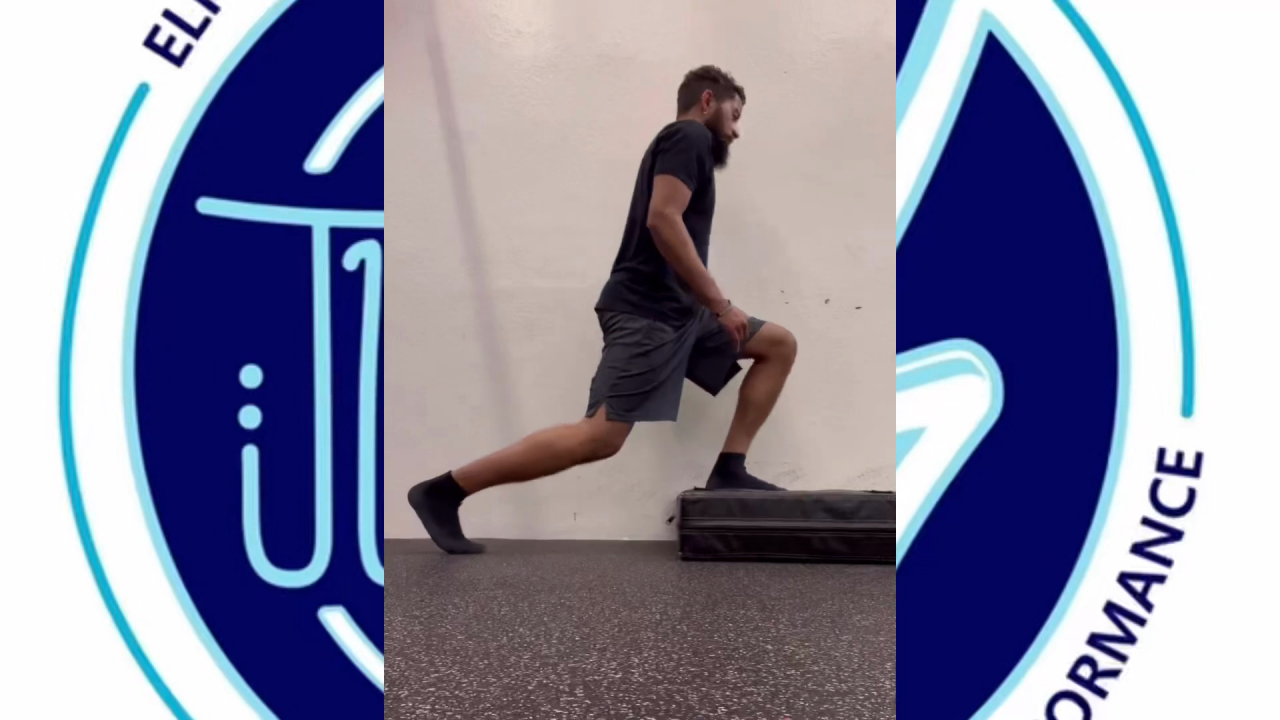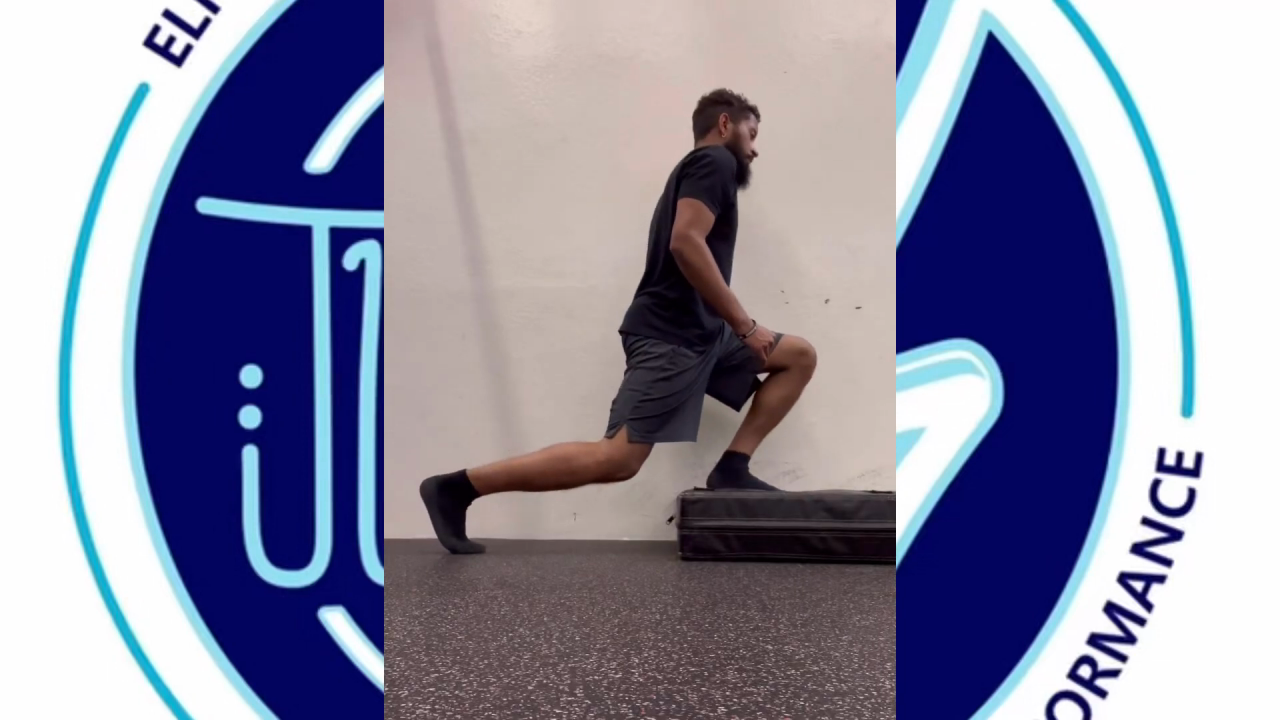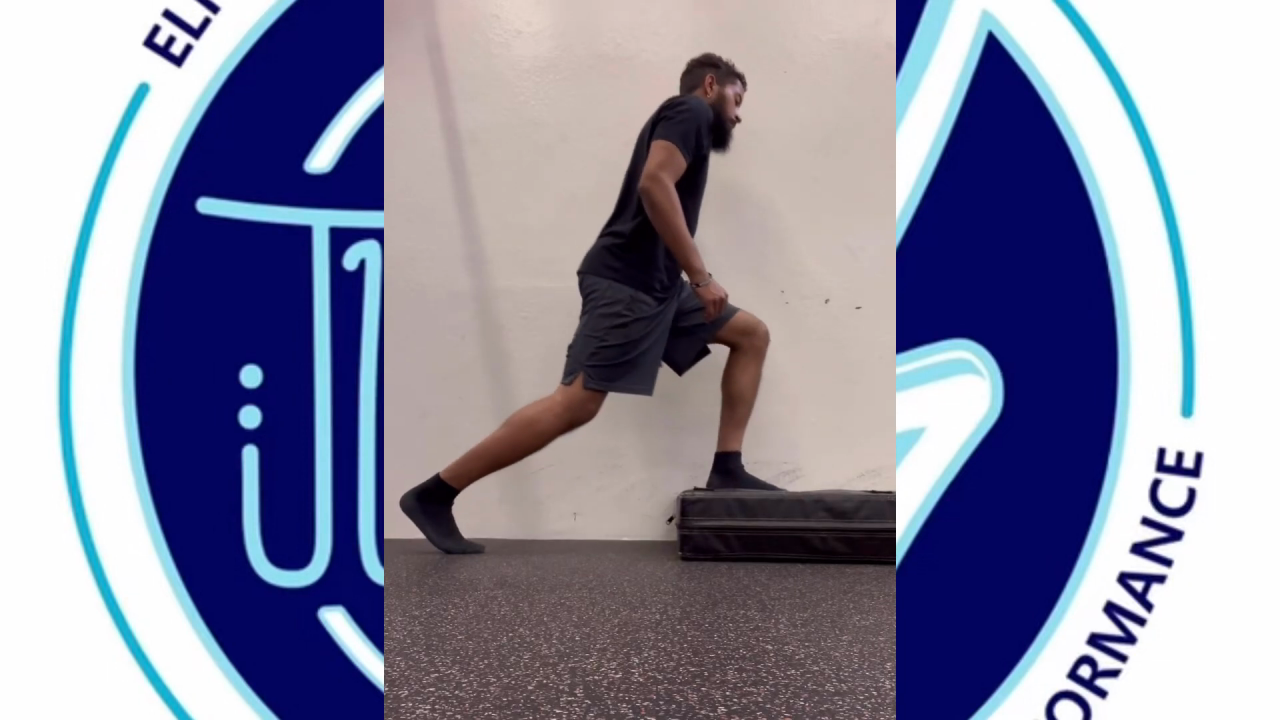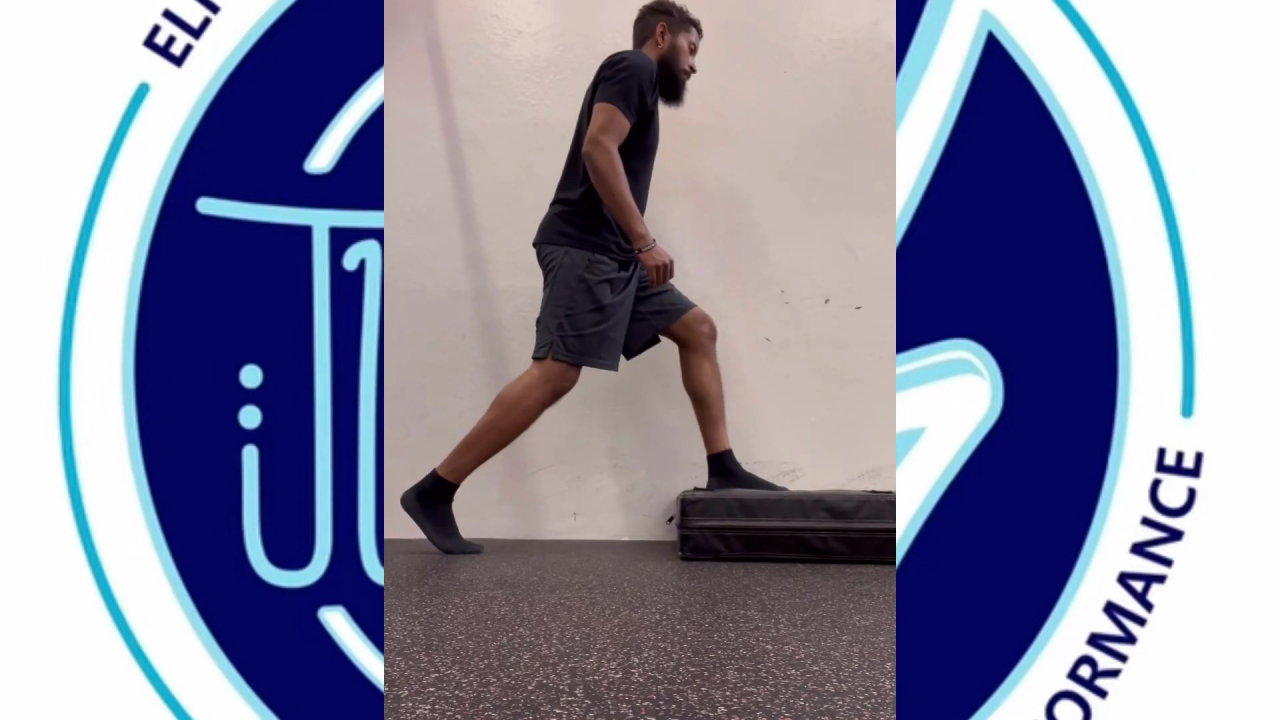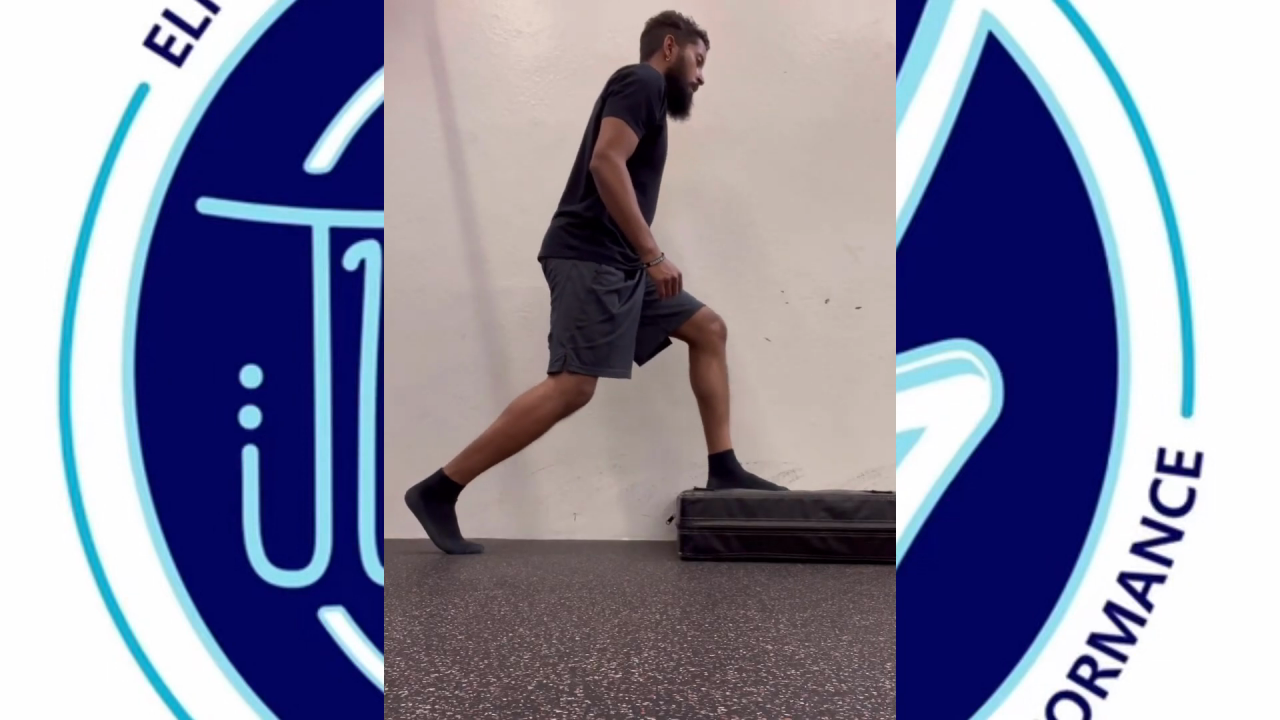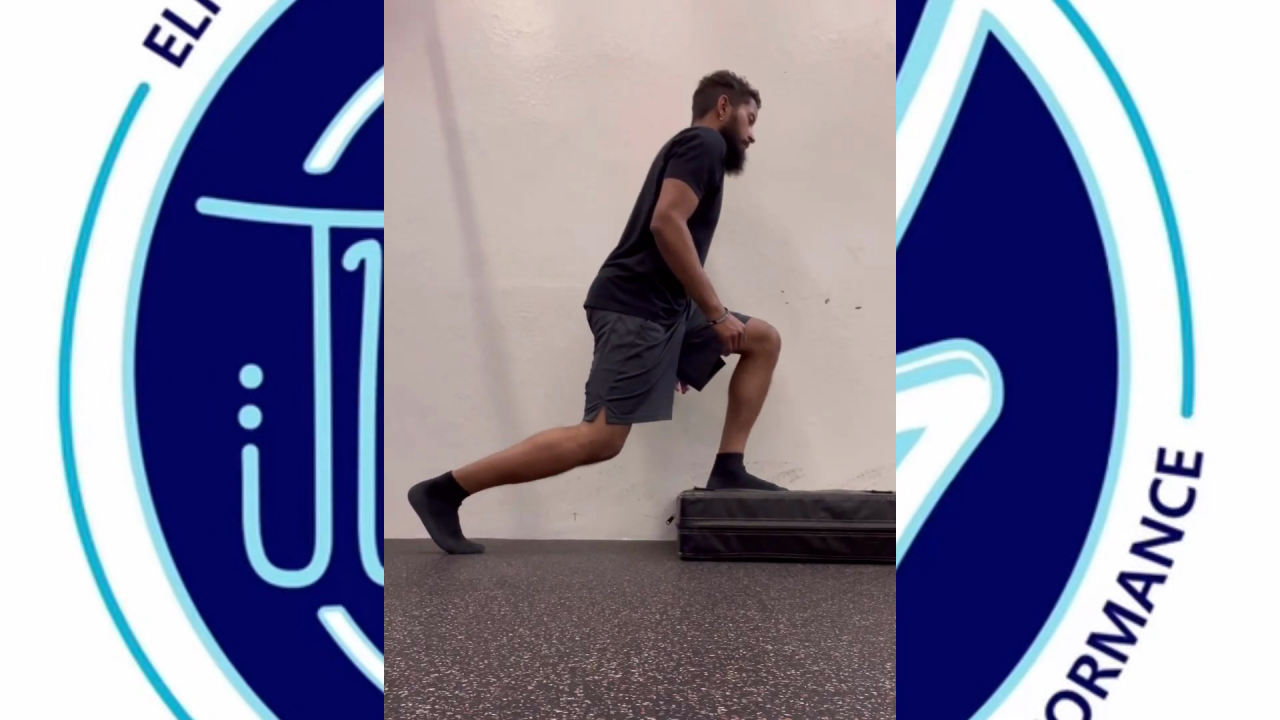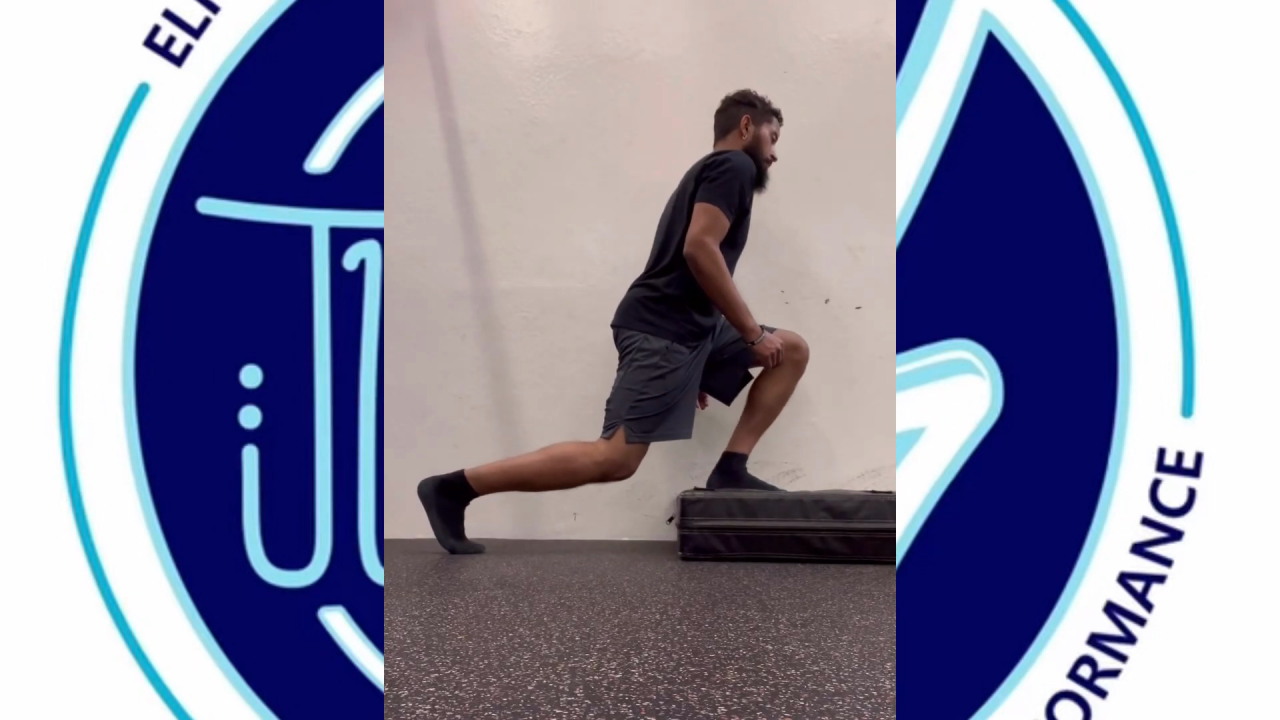
dt=0.7s
person 1, frame 1
left shoulder: (683, 145)
right shoulder: (689, 136)
right elbow: (662, 220)
right wrist: (720, 303)
left hip: (675, 310)
right hip: (648, 311)
left knee: (779, 344)
right knee: (600, 437)
left ankle: (729, 470)
right ankle: (442, 491)
person 1, frame 2
left shoulder: (699, 170)
right shoulder: (714, 162)
right elbow: (686, 243)
right wrist: (745, 325)
left hip: (698, 332)
right hip: (671, 335)
left knee: (800, 356)
right knee: (617, 459)
left ankle: (732, 468)
right ankle: (455, 488)
person 1, frame 3
left shoulder: (684, 123)
right shoulder: (690, 109)
right elbow: (655, 185)
right wrist: (702, 275)
left hip: (657, 283)
right hip: (628, 281)
left knee: (752, 333)
right knee: (576, 403)
left ankle: (726, 469)
right ankle: (434, 494)
person 1, frame 4
left shoulder: (639, 80)
right shoulder: (633, 66)
right elbow: (598, 147)
right wrist: (645, 240)
left hip: (614, 253)
right hip: (585, 245)
left knee: (699, 330)
right knee: (554, 372)
left ankle: (723, 470)
right ankle: (433, 493)
person 1, frame 5
left shoulder: (644, 94)
right shoulder: (642, 80)
right elbow: (605, 162)
right wrist: (653, 254)
left hip: (618, 262)
right hip: (590, 256)
left knee: (708, 329)
right knee: (572, 386)
left ankle: (723, 470)
right ankle: (438, 490)
person 1, frame 6
left shoulder: (694, 150)
right shoulder: (703, 142)
right elbow: (666, 223)
left wrist: (672, 351)
right wrist: (716, 311)
left hip: (661, 307)
right hip: (636, 308)
left knee: (764, 340)
right knee: (600, 439)
left ankle: (728, 471)
right ankle: (443, 491)
person 1, frame 7
left shoulder: (711, 171)
right shoulder: (734, 166)
right elbow: (700, 249)
left wrist: (695, 372)
right wrist: (754, 332)
left hip: (686, 326)
right hip: (664, 329)
left knee: (793, 350)
right knee: (615, 458)
left ankle: (731, 469)
right ankle: (453, 488)
